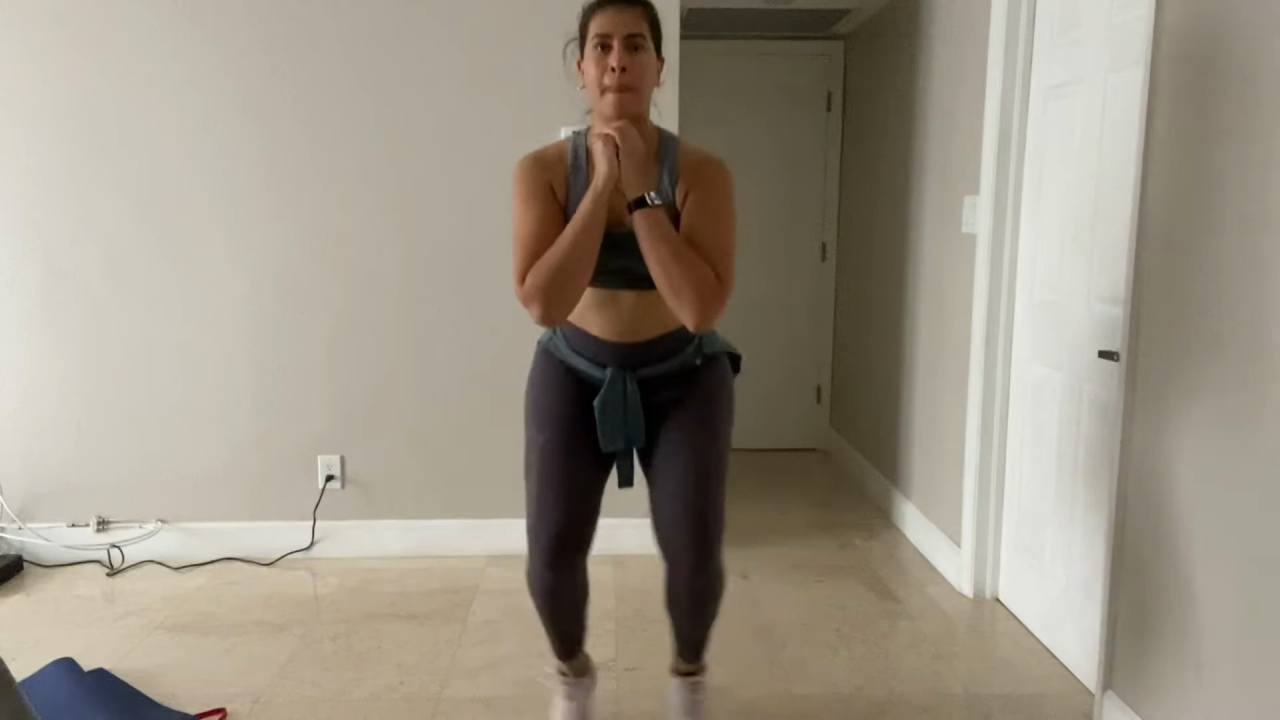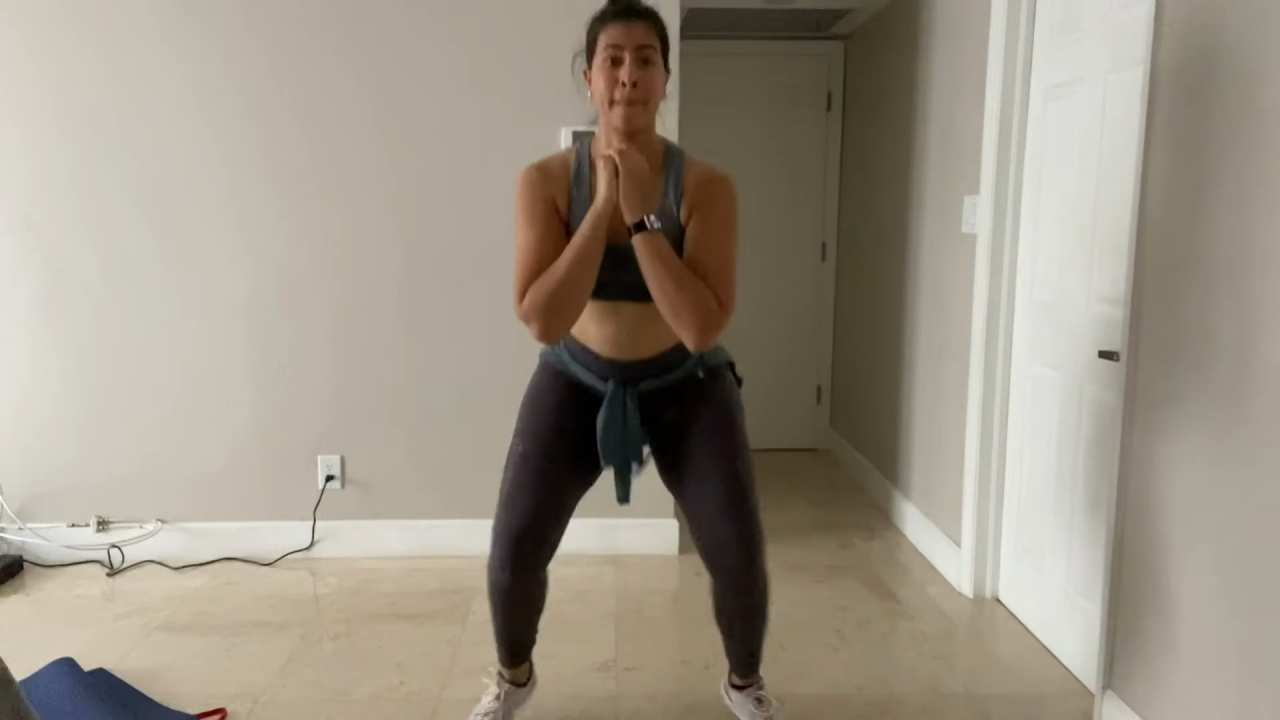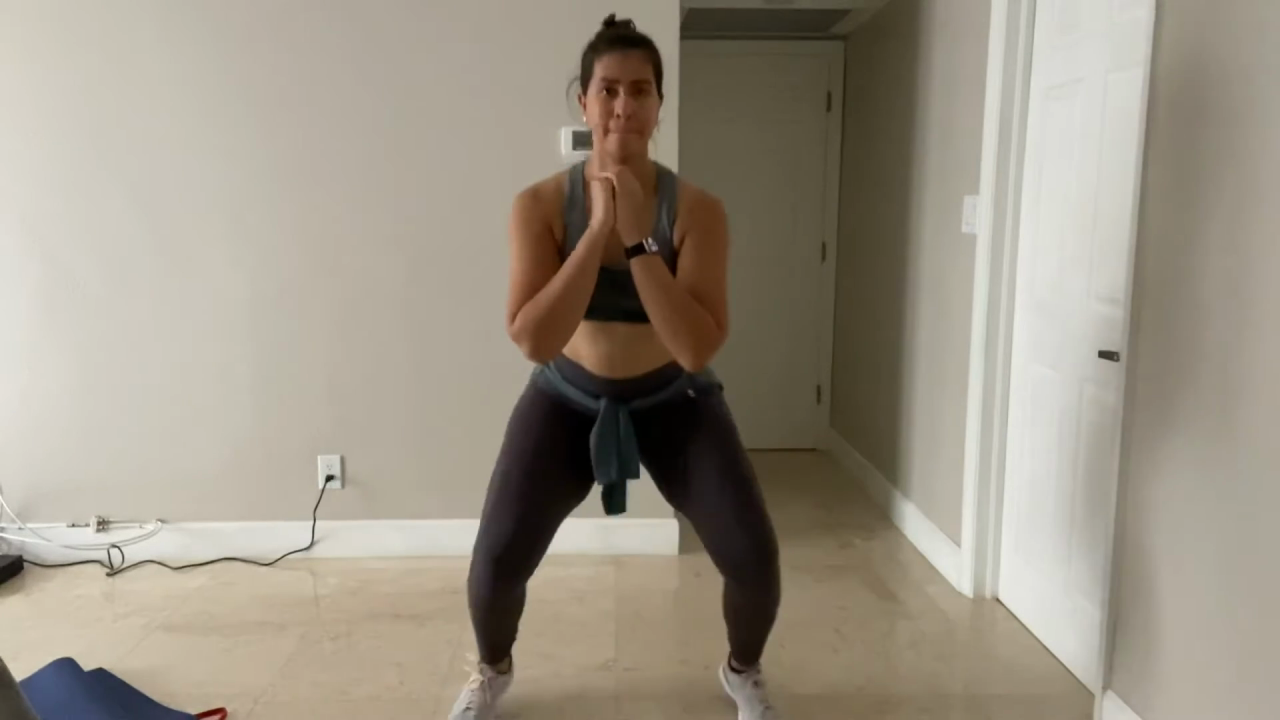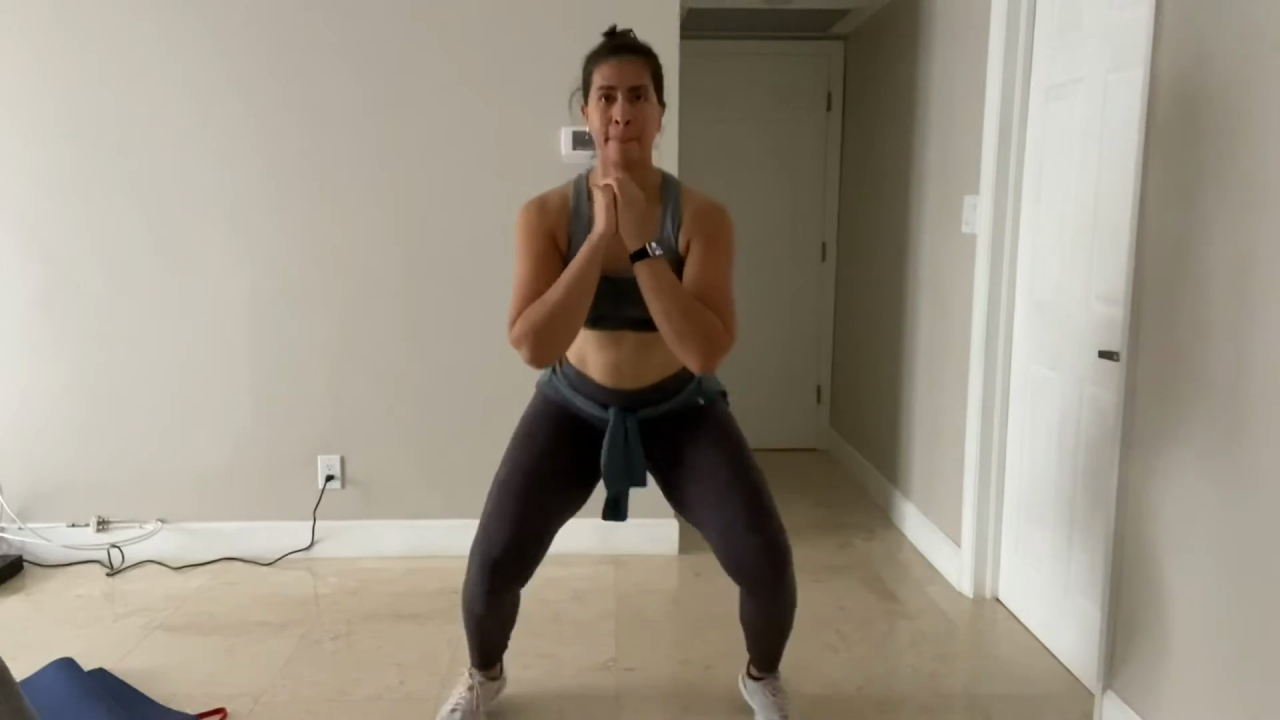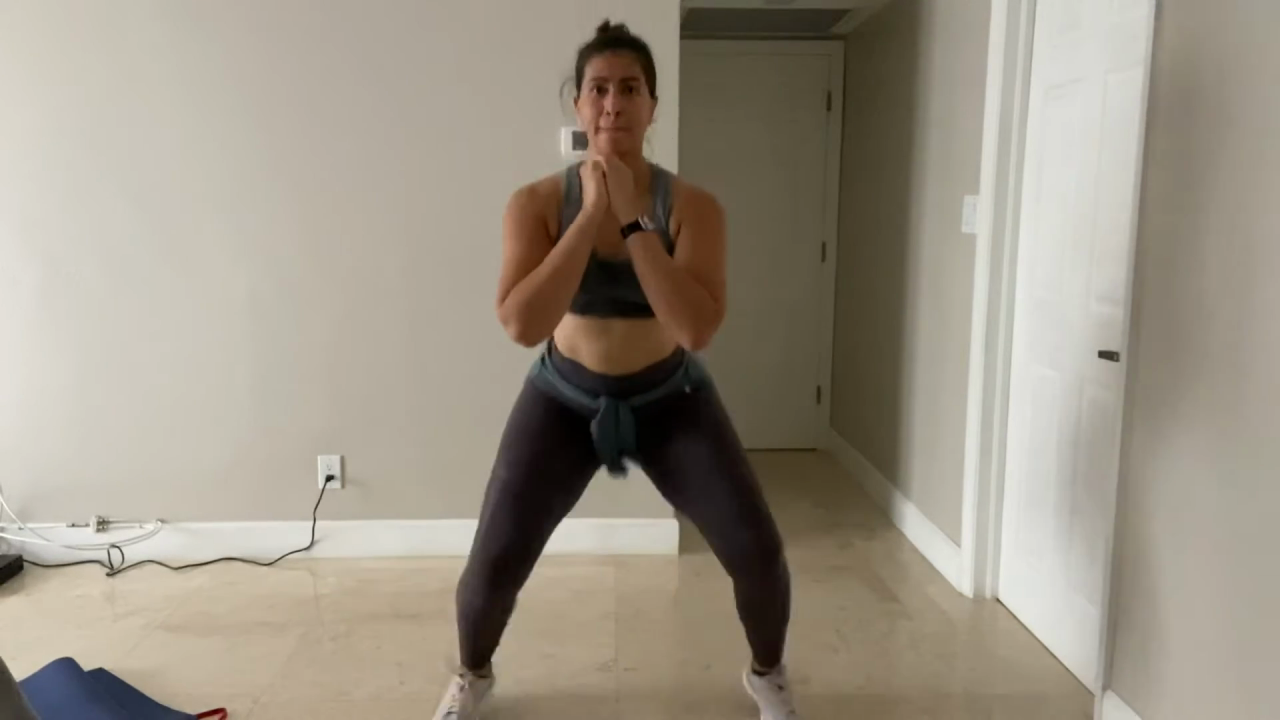
dt=0.7s
person 1, frame 1
left shoulder: (700, 172)
right shoulder: (541, 170)
left elbow: (703, 308)
right elbow: (543, 306)
left wrist: (641, 197)
right wrist: (602, 188)
left hip: (681, 375)
right hip: (575, 374)
left knee: (691, 547)
right knee: (555, 546)
person 1, frame 2
left shoulder: (705, 186)
right shoulder: (546, 179)
left elbow: (704, 327)
right elbow: (540, 323)
left wrist: (640, 218)
right wrist: (602, 209)
left hip: (684, 384)
right hip: (576, 382)
left knee: (739, 552)
right knee: (513, 548)
person 1, frame 3
left shoulder: (697, 210)
right shoulder: (540, 205)
left elbow: (699, 348)
right elbow: (533, 341)
left wrist: (638, 239)
right wrist: (599, 231)
left hip: (673, 403)
right hip: (567, 401)
left knee: (753, 556)
right knee: (498, 558)
person 1, frame 4
left shoulder: (703, 216)
right shoulder: (547, 213)
left elbow: (708, 352)
right elbow: (532, 348)
left wrist: (641, 245)
right wrist: (600, 239)
left hip: (680, 413)
right hip: (574, 410)
left knee: (767, 563)
right knee: (492, 566)
person 1, frame 5
left shoulder: (691, 204)
right shoulder: (536, 202)
left elbow: (698, 330)
right elbow: (521, 325)
left wrist: (631, 223)
right wrist: (590, 216)
left hip: (668, 400)
right hip: (563, 400)
left knee: (757, 551)
right knee: (495, 563)
